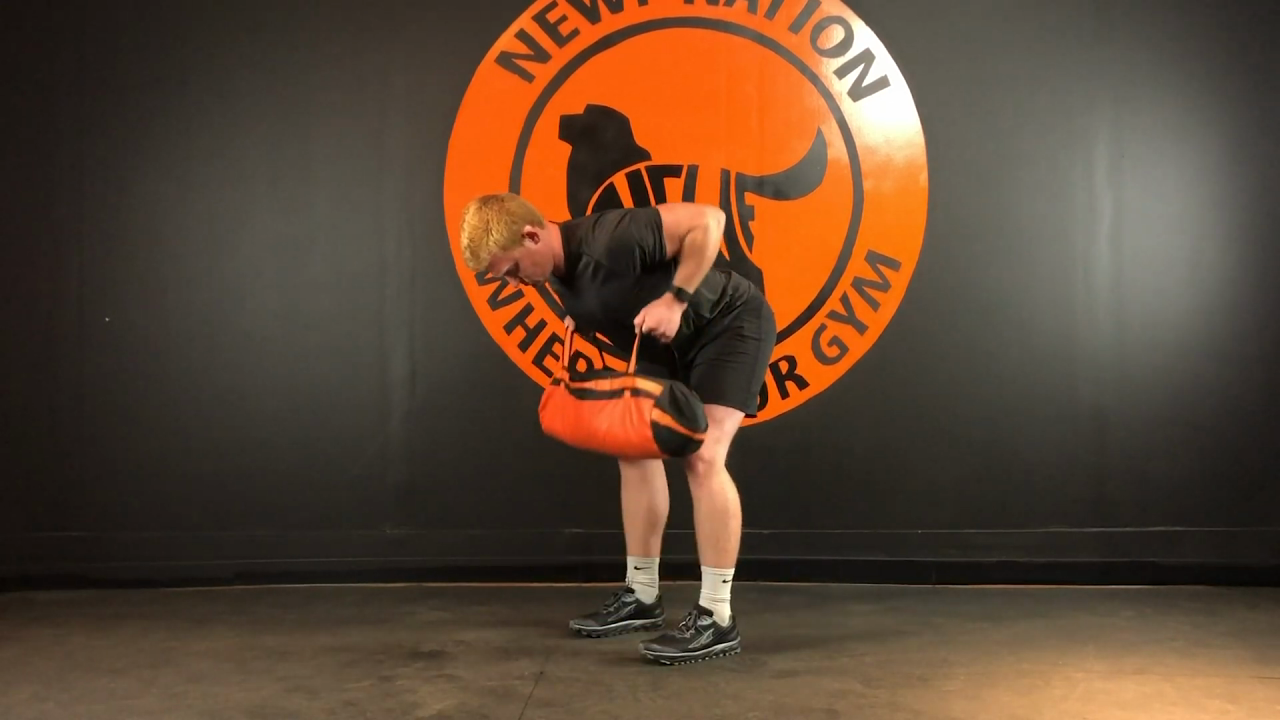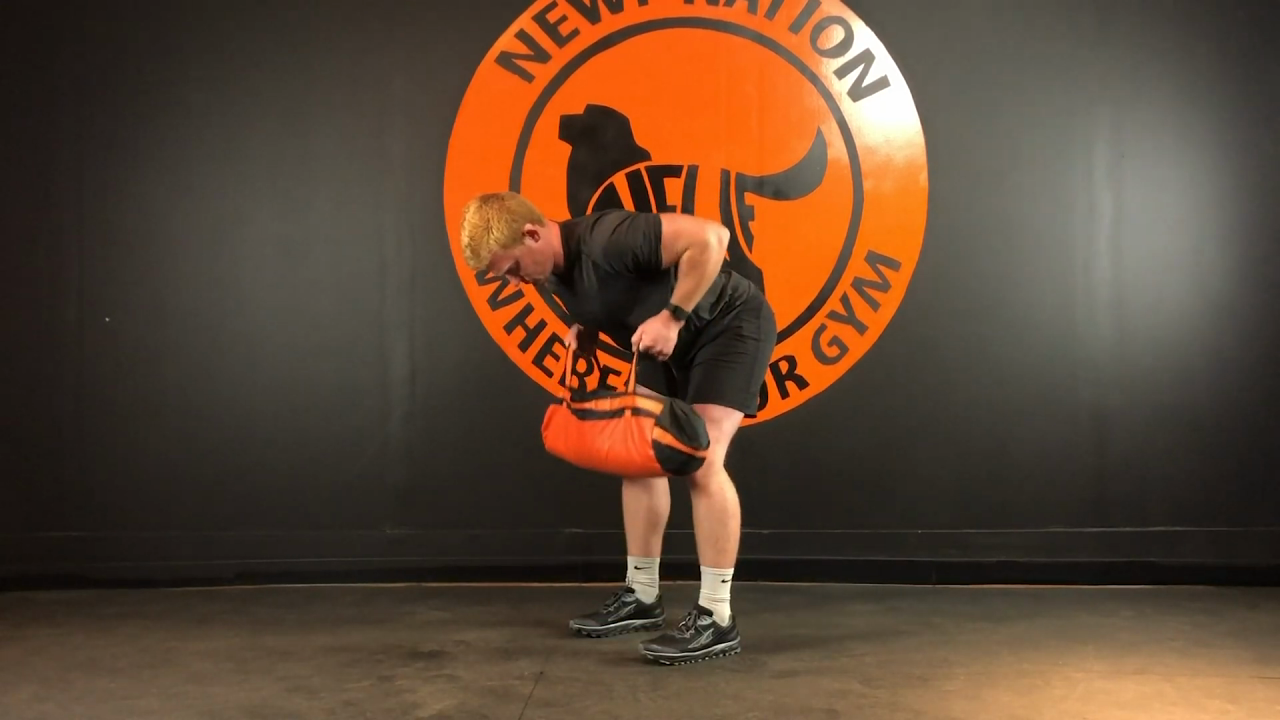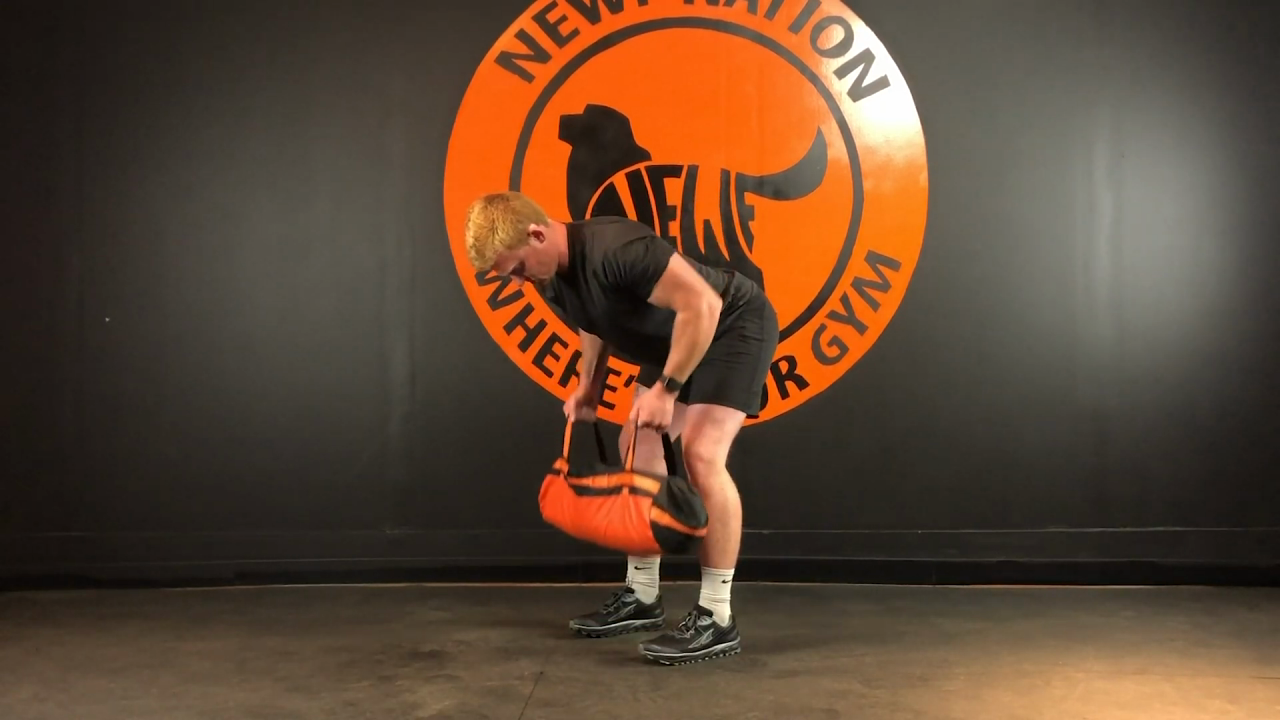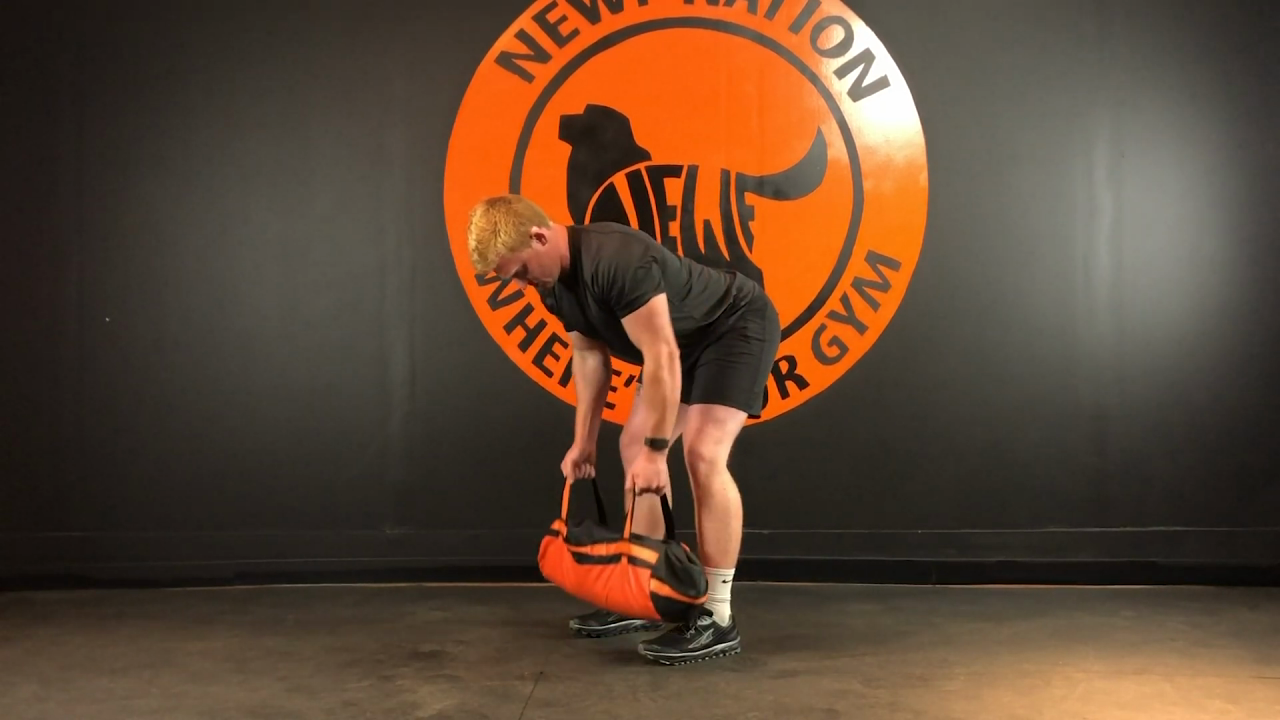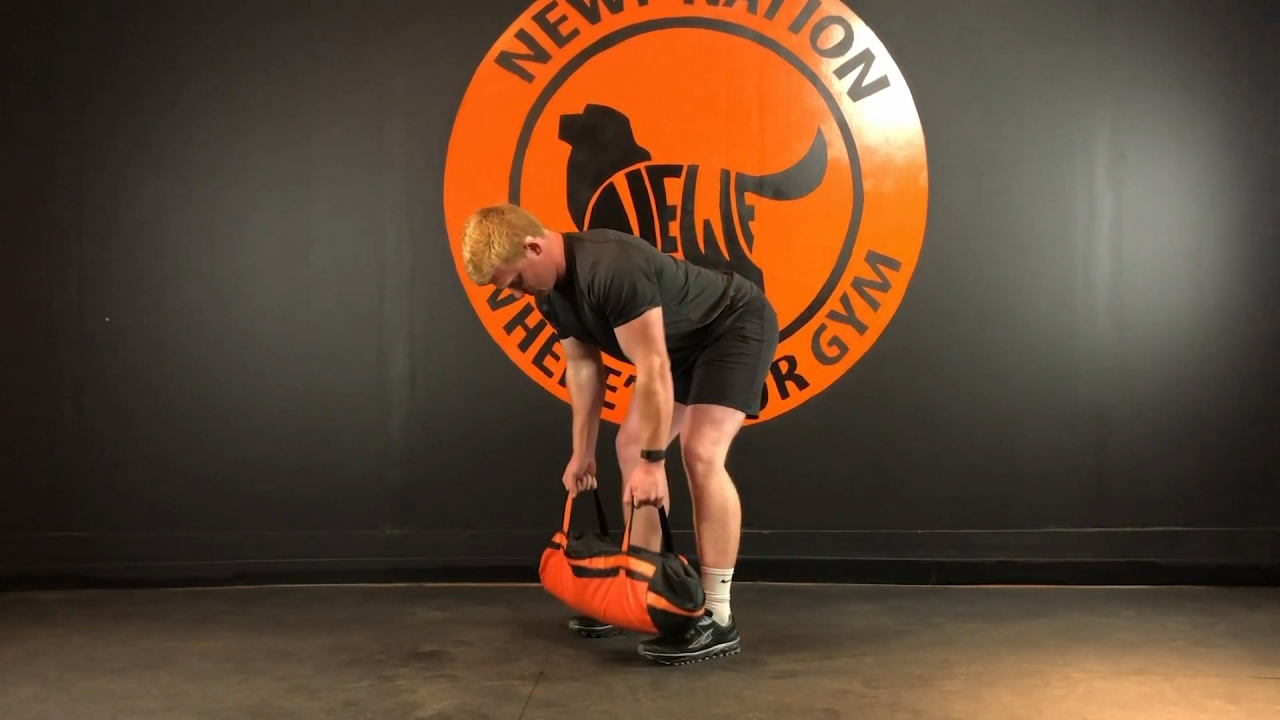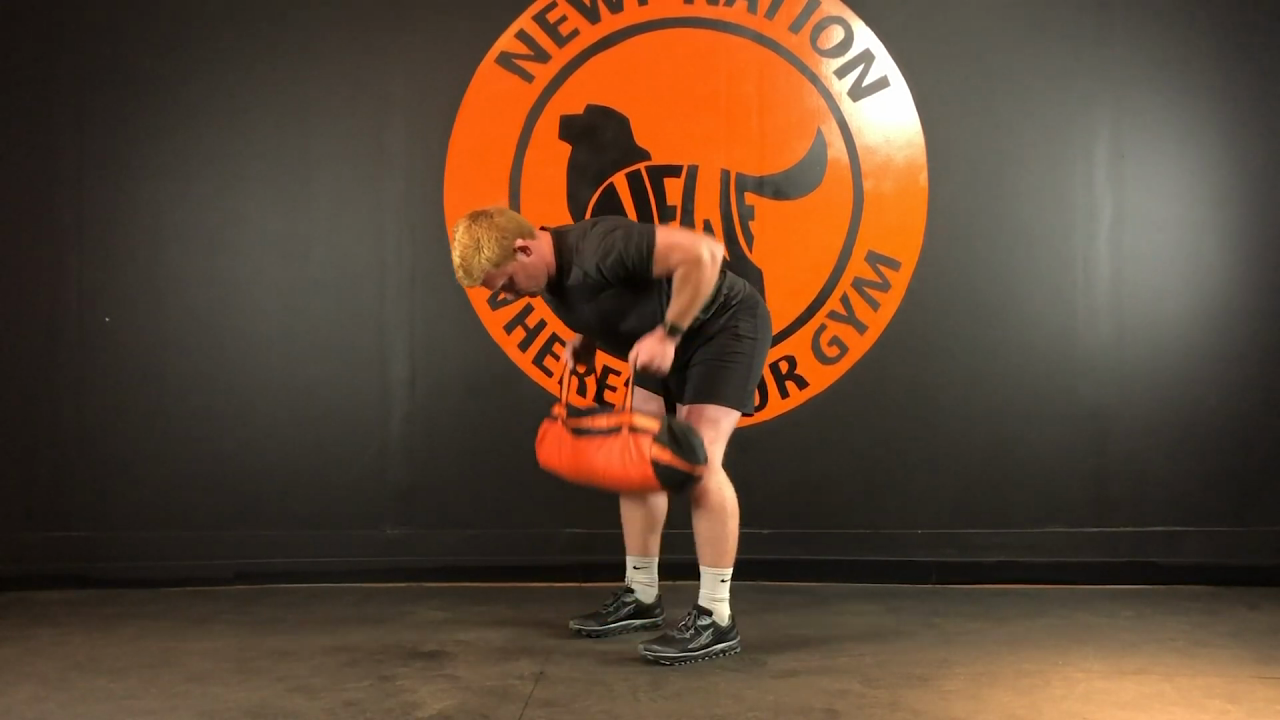
dt=0.4s
person 1, frame 1
left shoulder: (608, 240)
right shoulder: (556, 266)
left elbow: (708, 219)
left wrist: (675, 299)
right wrist: (583, 318)
left hip: (731, 324)
right hip: (672, 339)
left knee: (703, 456)
left ankle: (717, 618)
right ankle: (642, 596)
person 1, frame 2
left shoulder: (607, 240)
right shoulder: (554, 269)
left elbow: (711, 239)
left wrist: (671, 317)
right wrist: (586, 329)
left hip: (731, 323)
right hip: (675, 337)
left knee: (700, 454)
left ankle: (717, 618)
right ankle: (642, 597)
person 1, frame 3
left shoulder: (615, 249)
right shoulder: (553, 278)
left elbow: (702, 306)
left wrist: (667, 391)
right wrist: (588, 385)
left hip: (734, 324)
right hip: (674, 337)
left knee: (702, 455)
right knee: (638, 447)
left ankle: (716, 618)
right ankle: (642, 597)
person 1, frame 4
left shoulder: (615, 259)
right shoulder: (555, 284)
left elbow: (661, 358)
right elbow: (590, 356)
left wrist: (657, 449)
right wrist: (584, 441)
left hip: (738, 325)
right hip: (685, 336)
left knee: (703, 455)
right knee: (634, 446)
left ankle: (717, 618)
person 1, frame 5
left shoulder: (610, 269)
right shoulder: (550, 290)
left elbow: (654, 372)
right elbow: (584, 365)
left wrist: (652, 463)
right wrist: (581, 454)
left hip: (735, 326)
right hip: (683, 340)
left knee: (702, 455)
right knee: (630, 447)
left ankle: (716, 619)
person 1, frame 6
left shoulder: (598, 250)
right shoulder: (549, 272)
left elbow: (705, 253)
left wrist: (668, 335)
right wrist: (585, 342)
left hip: (727, 324)
right hip: (673, 338)
left knee: (698, 454)
left ankle: (716, 617)
right ankle: (641, 597)
